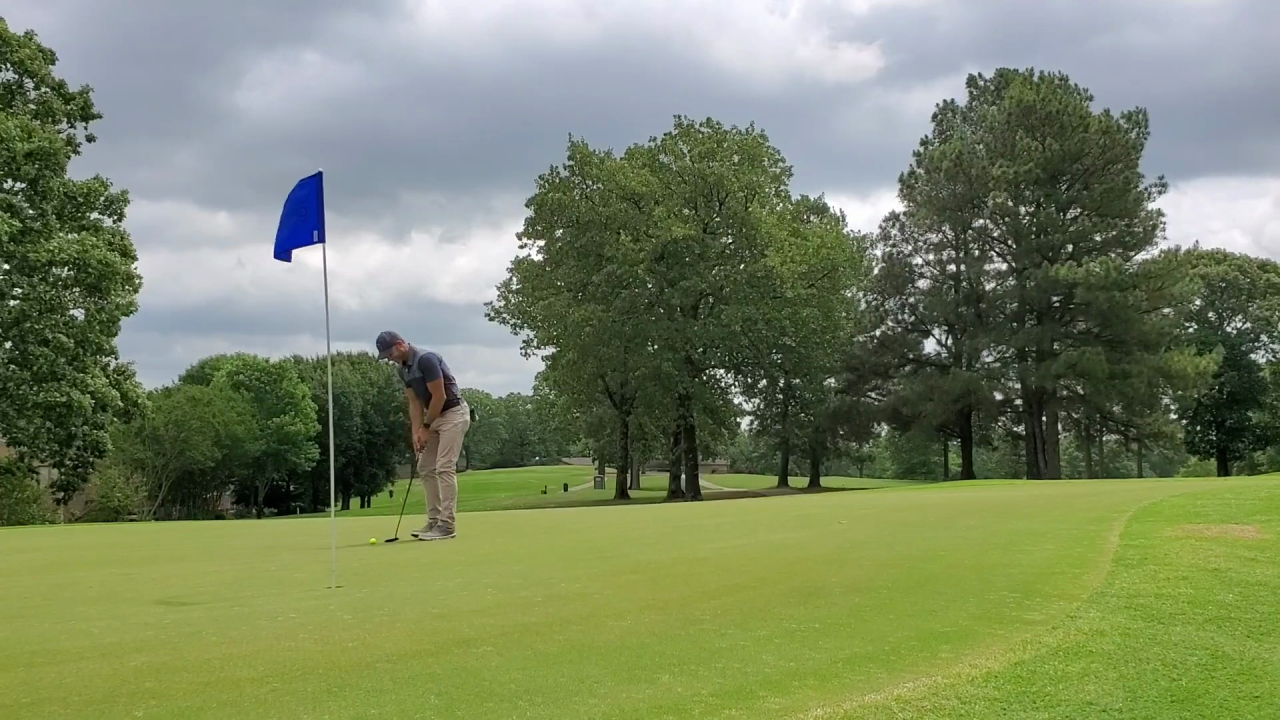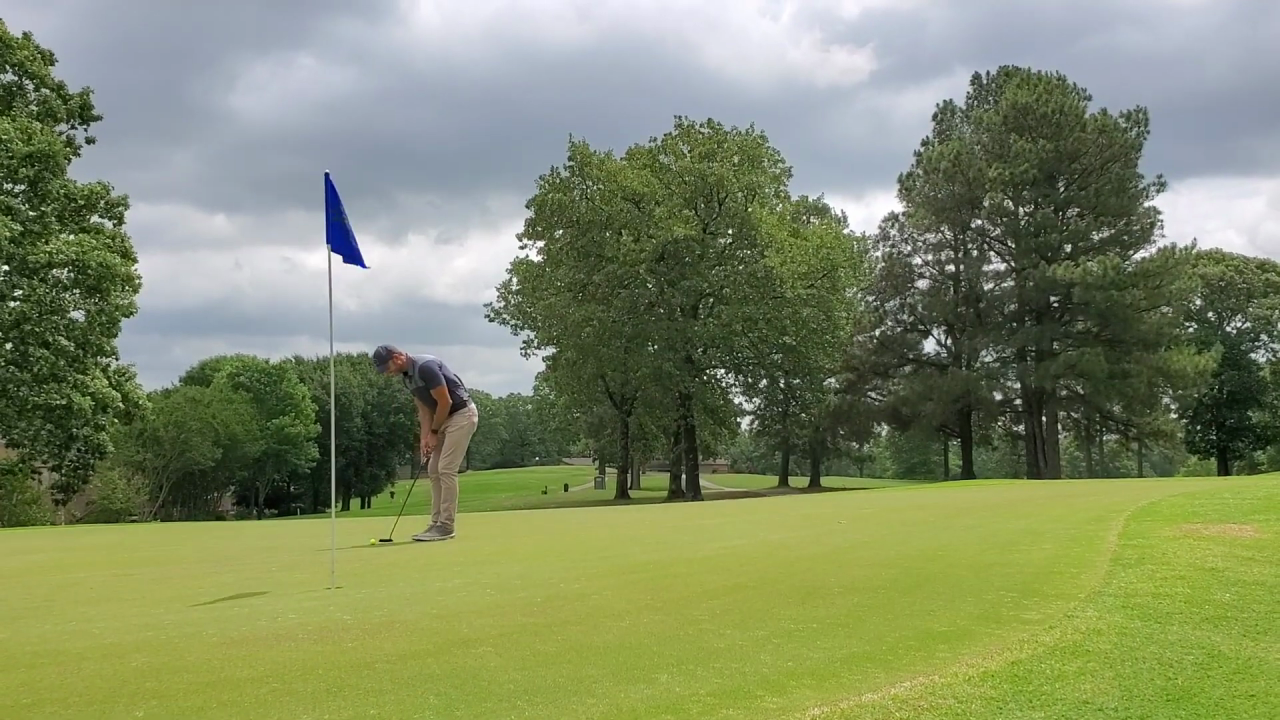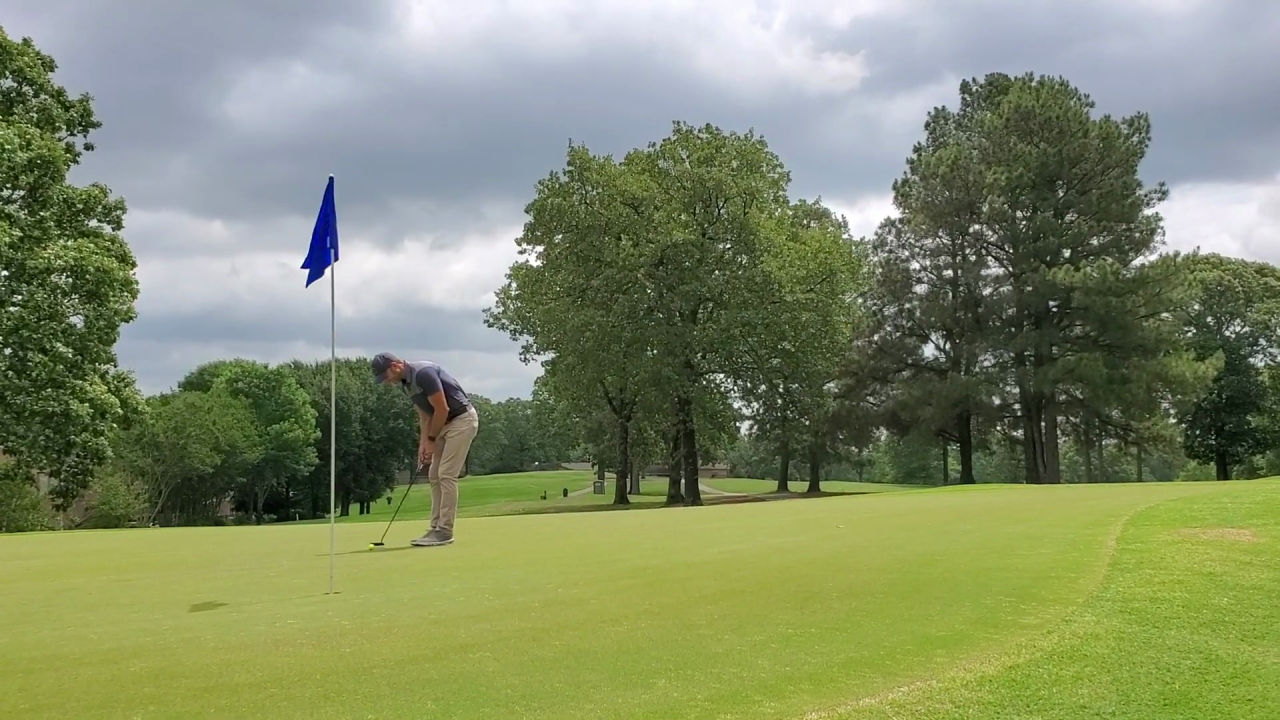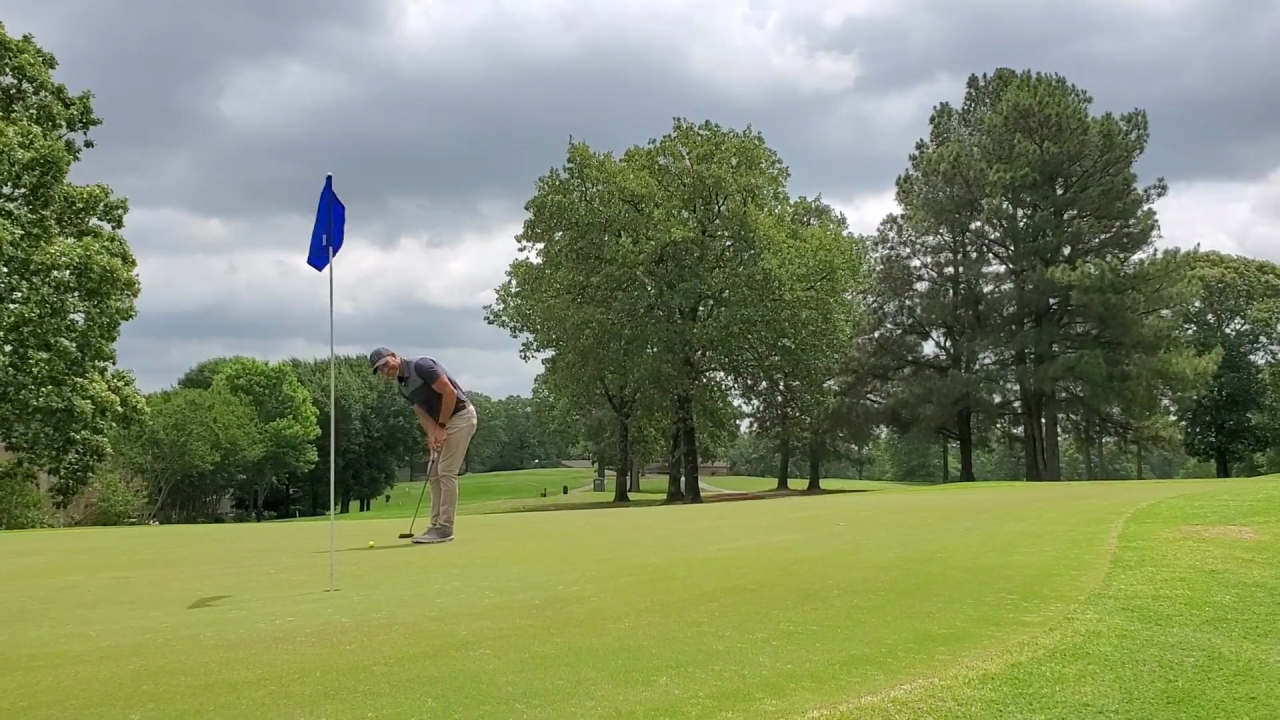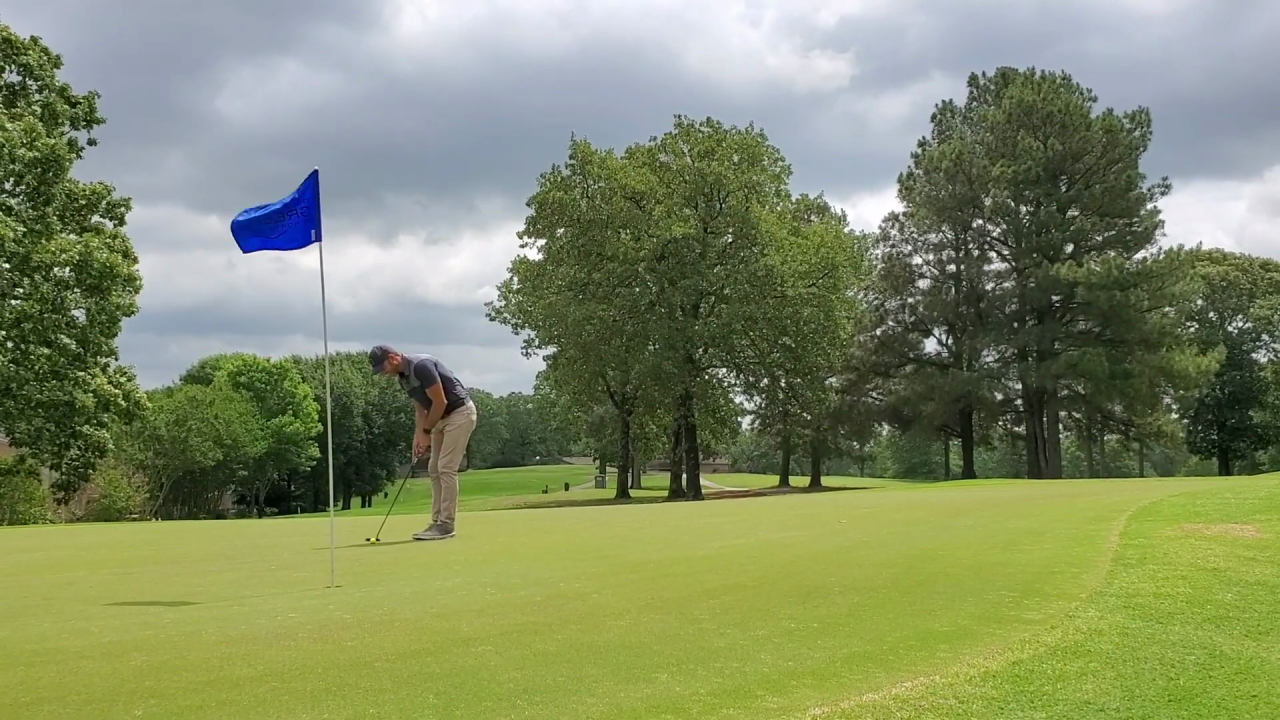
dt=1s
person 1, frame 1
left shoulder: (426, 359)
right shoulder: (403, 369)
left elbow: (439, 397)
right elbow: (414, 402)
left wrist: (425, 427)
right wrist: (416, 432)
left hip: (453, 414)
right hip: (435, 417)
left knee: (445, 467)
right knee: (425, 468)
left ankle: (447, 525)
right ankle: (435, 520)
person 1, frame 2
left shoulder: (425, 366)
right shoulder: (407, 377)
left elbow: (445, 402)
right elbow: (424, 409)
left wrist: (433, 433)
right wrist: (424, 438)
left hip: (461, 415)
right hip: (446, 418)
left knee: (447, 469)
right knee: (435, 471)
left ankle: (446, 526)
right ankle: (437, 523)
person 1, frame 3
left shoulder: (423, 373)
right shoulder: (406, 383)
left elbow: (442, 409)
right elbow: (425, 414)
left wrist: (431, 440)
right wrist: (423, 442)
left hip: (461, 419)
right hip: (445, 423)
left knee: (447, 475)
right knee: (435, 476)
left ankle: (445, 531)
right ankle: (436, 529)
person 1, frame 4
left shoulder: (421, 365)
right shoulder: (402, 386)
left elbow: (450, 393)
right elbow: (423, 414)
left wrist: (441, 427)
right wrist: (432, 434)
left hip: (460, 416)
right hip: (443, 421)
left knee: (446, 472)
right knee: (434, 474)
left ankle: (445, 528)
right ankle: (436, 526)
person 1, frame 5
left shoulder: (421, 366)
right shoulder: (403, 378)
left elbow: (440, 402)
right elbow: (421, 409)
left wrist: (426, 432)
right wrist: (417, 437)
left hip: (460, 413)
right hip: (443, 417)
left knee: (446, 468)
right knee: (435, 470)
left ankle: (446, 524)
right ankle: (438, 522)
